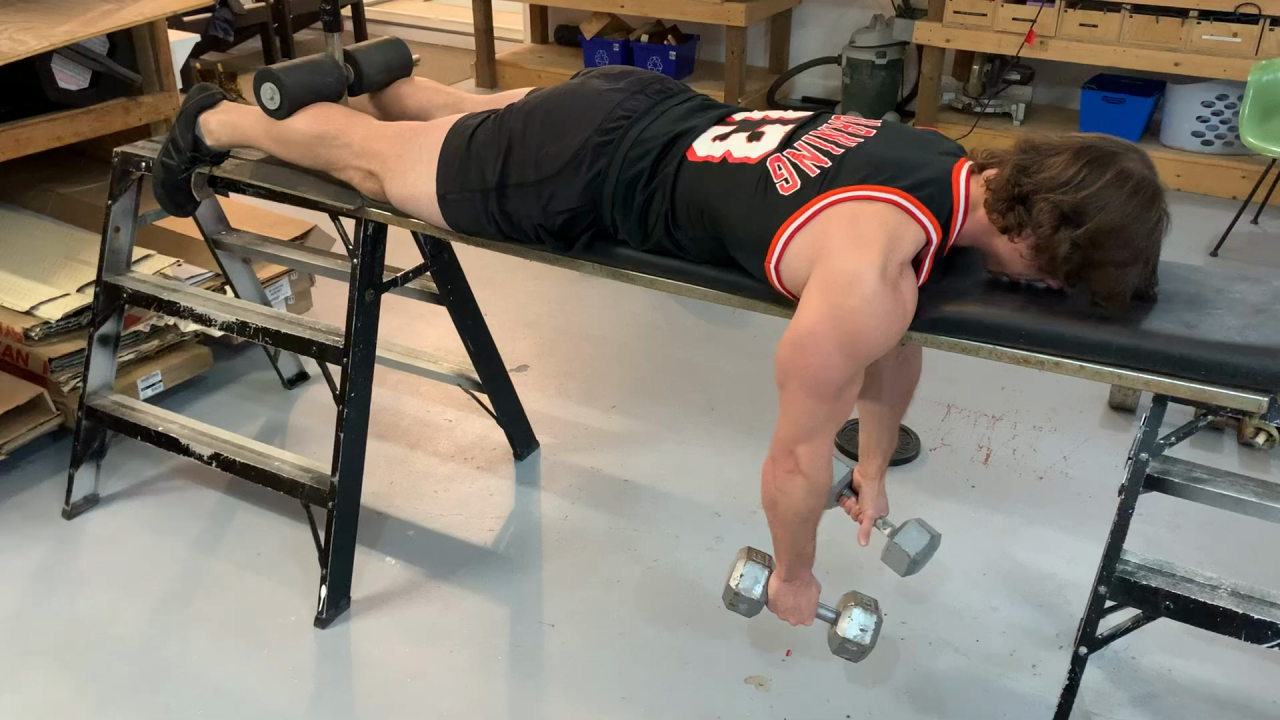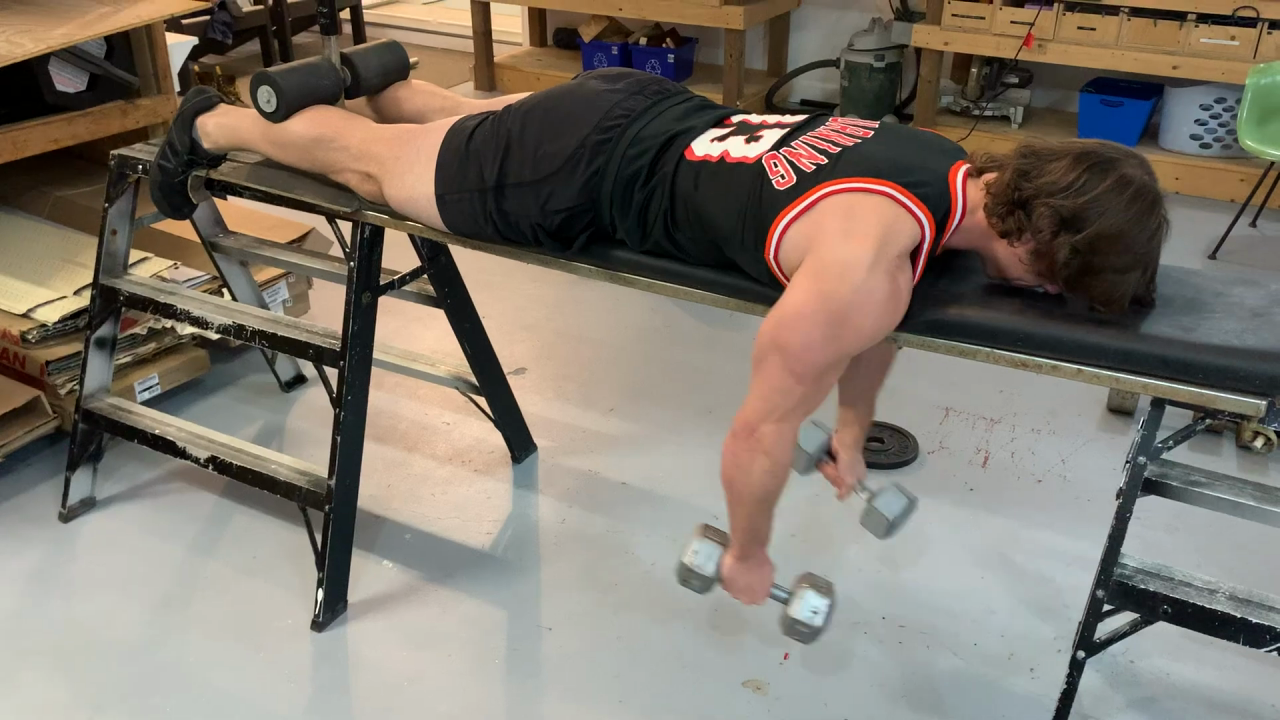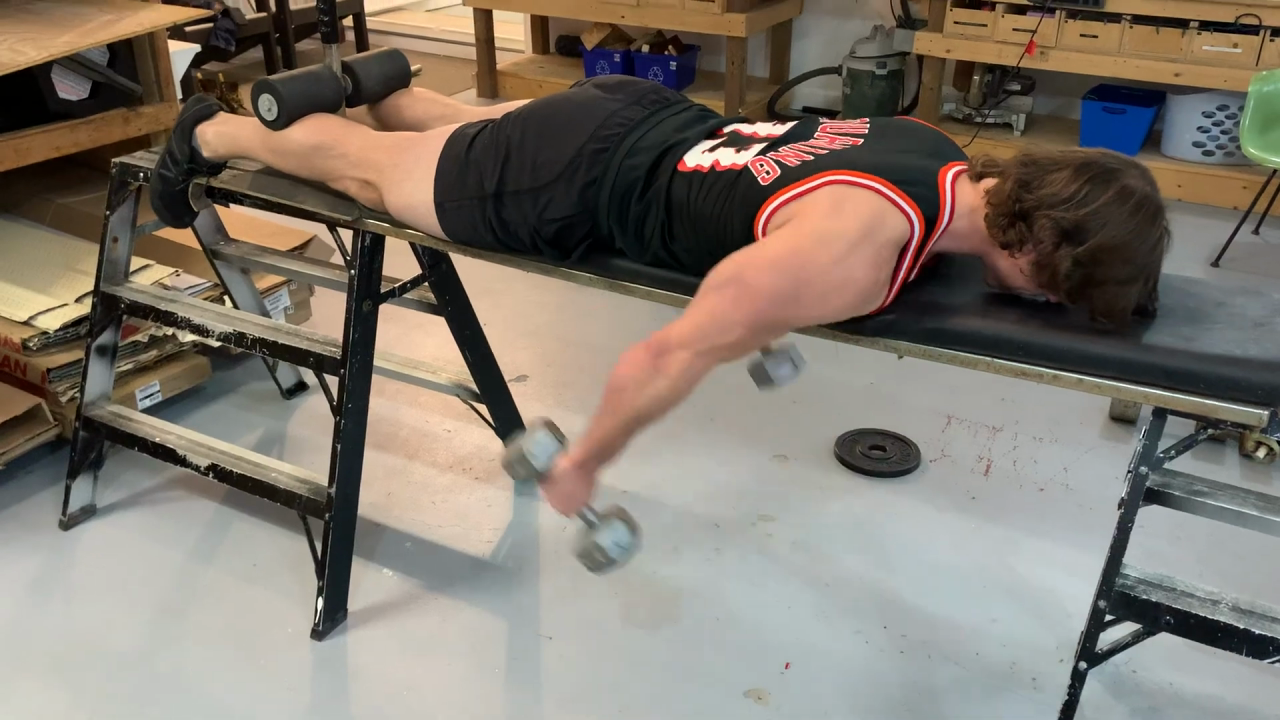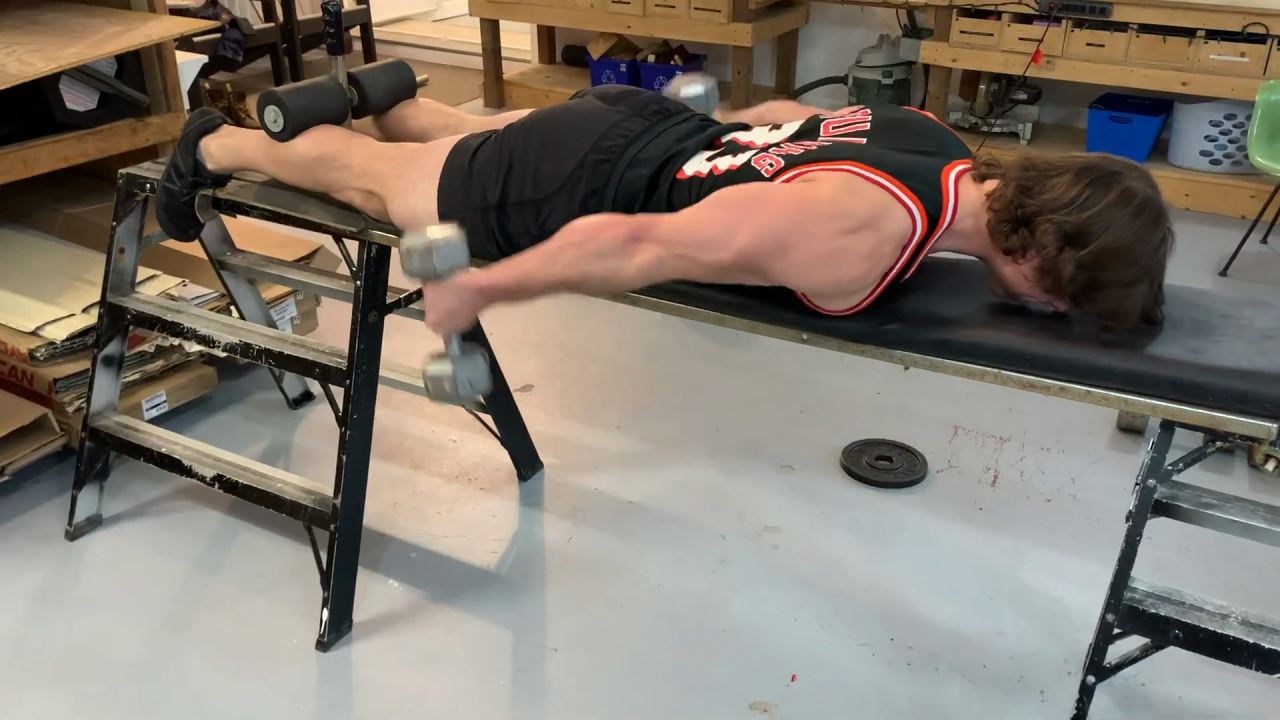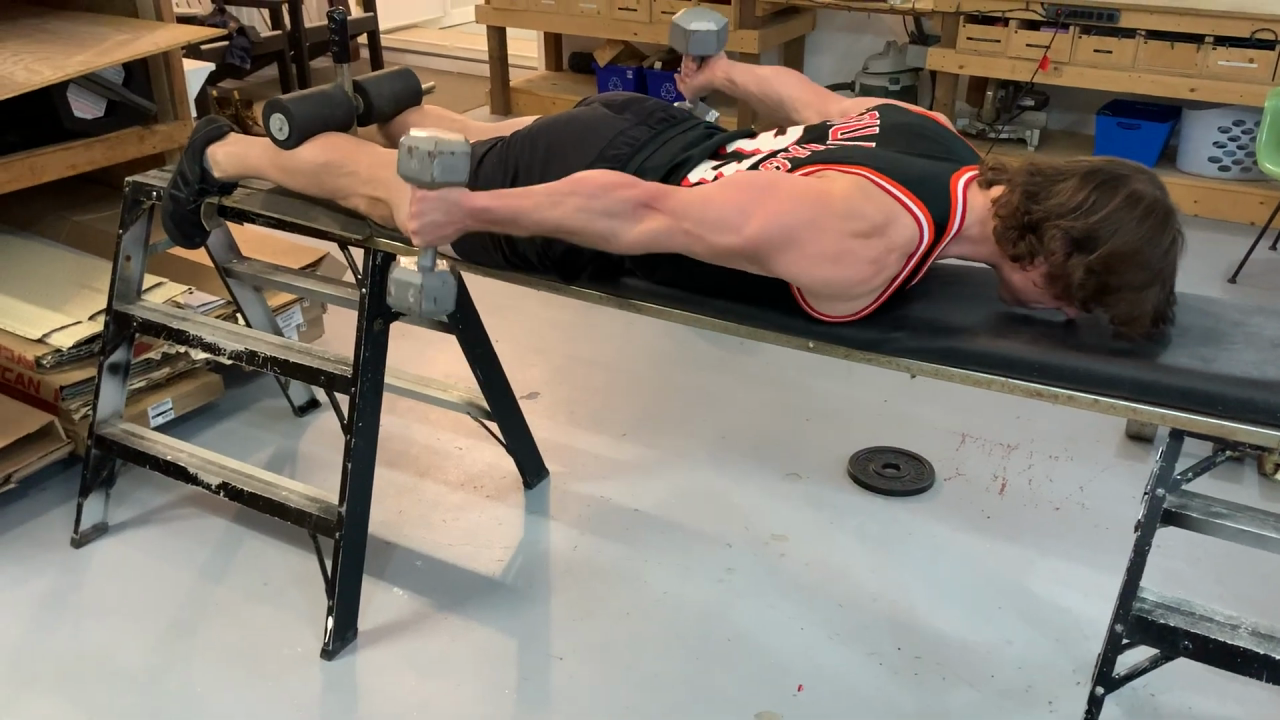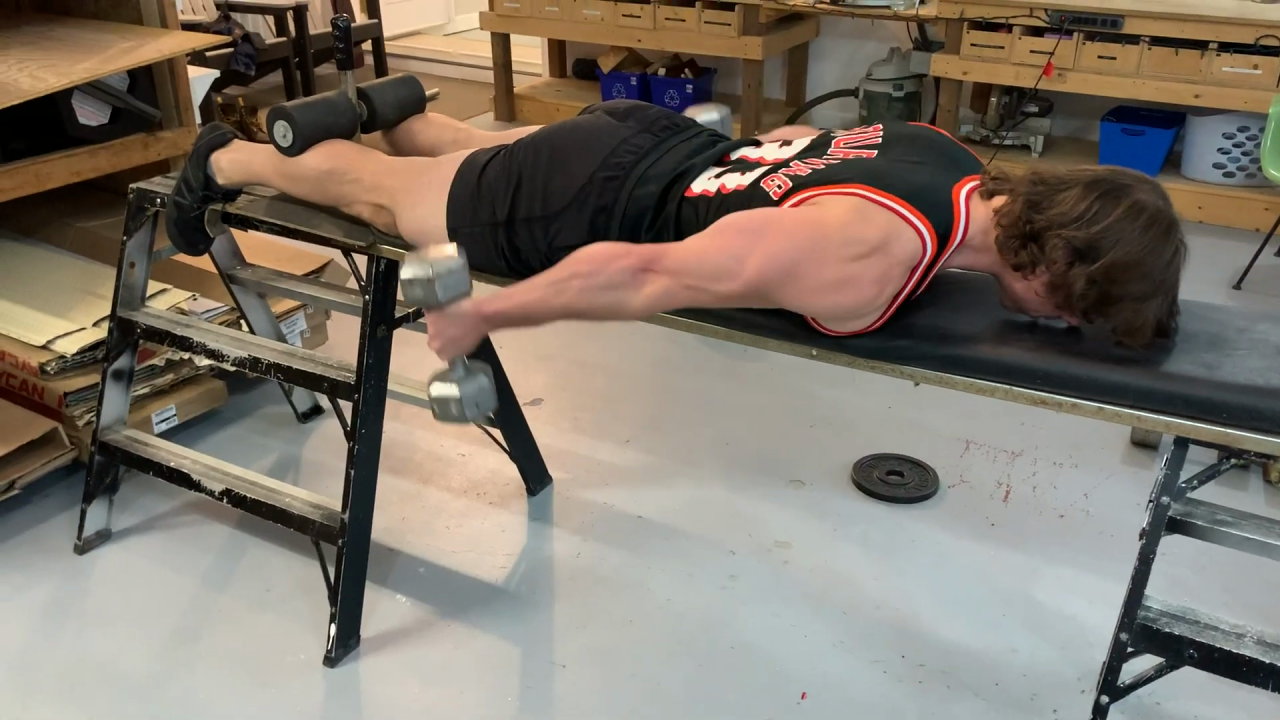
dt=0.3s
person 1, frame 1
left shoulder: (948, 164)
right shoulder: (868, 271)
left elbow: (892, 340)
right elbow: (797, 450)
left wrist: (877, 466)
right wrist: (793, 577)
left hip: (639, 106)
right hip: (579, 175)
left knee: (459, 108)
right knee: (373, 159)
right ankle: (216, 122)
person 1, frame 2
left shoulder: (946, 163)
right shoulder: (869, 263)
left elbow: (870, 328)
right elbow: (763, 424)
left wrist: (853, 443)
right wrist: (746, 553)
left hip: (635, 113)
right hip: (582, 174)
left knee: (461, 110)
right knee: (371, 163)
right ankle: (214, 125)
person 1, frame 3
left shoulder: (940, 161)
right shoulder: (857, 252)
right elbow: (672, 353)
left wrist: (772, 300)
right wrist: (583, 463)
left hip: (634, 121)
right hip: (579, 186)
left knee: (455, 120)
right knee: (370, 173)
right ankle: (214, 132)
person 1, frame 4
left shoulder: (934, 144)
right shoulder: (859, 242)
right elbow: (633, 244)
right wrist: (471, 290)
left hip: (635, 128)
right hip: (583, 179)
left knee: (457, 134)
right knee: (375, 182)
right ankle: (216, 149)
person 1, frame 5
left shoulder: (937, 141)
right shoulder: (865, 247)
left elbow: (793, 89)
right elbow: (637, 215)
left wrist: (723, 70)
right wrist: (465, 212)
left hip: (643, 133)
right hip: (602, 169)
left knee: (468, 142)
right knee: (384, 191)
left ankle: (380, 106)
right ankle: (225, 156)
person 1, frame 6
left shoulder: (950, 158)
right shoulder: (867, 261)
right elbow: (642, 275)
right wrist: (479, 314)
left hip: (646, 139)
right hip: (592, 204)
left knee: (469, 145)
right knee: (384, 196)
right ankle: (228, 161)
